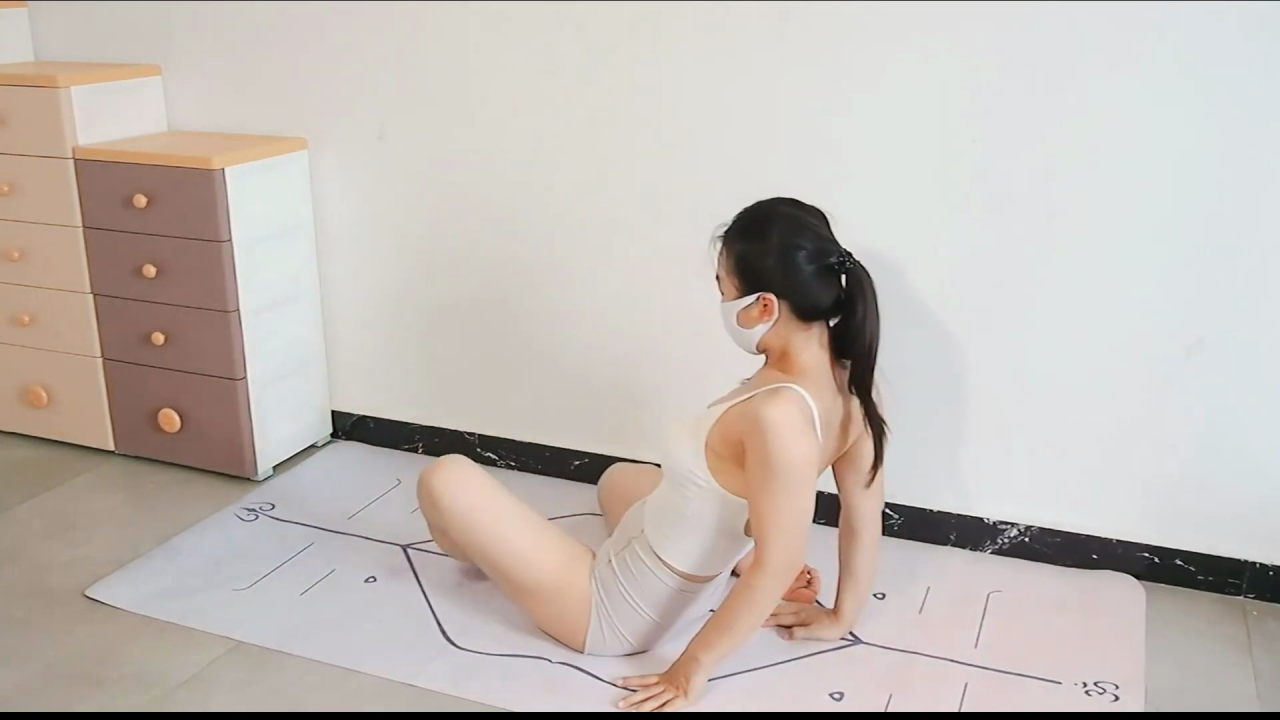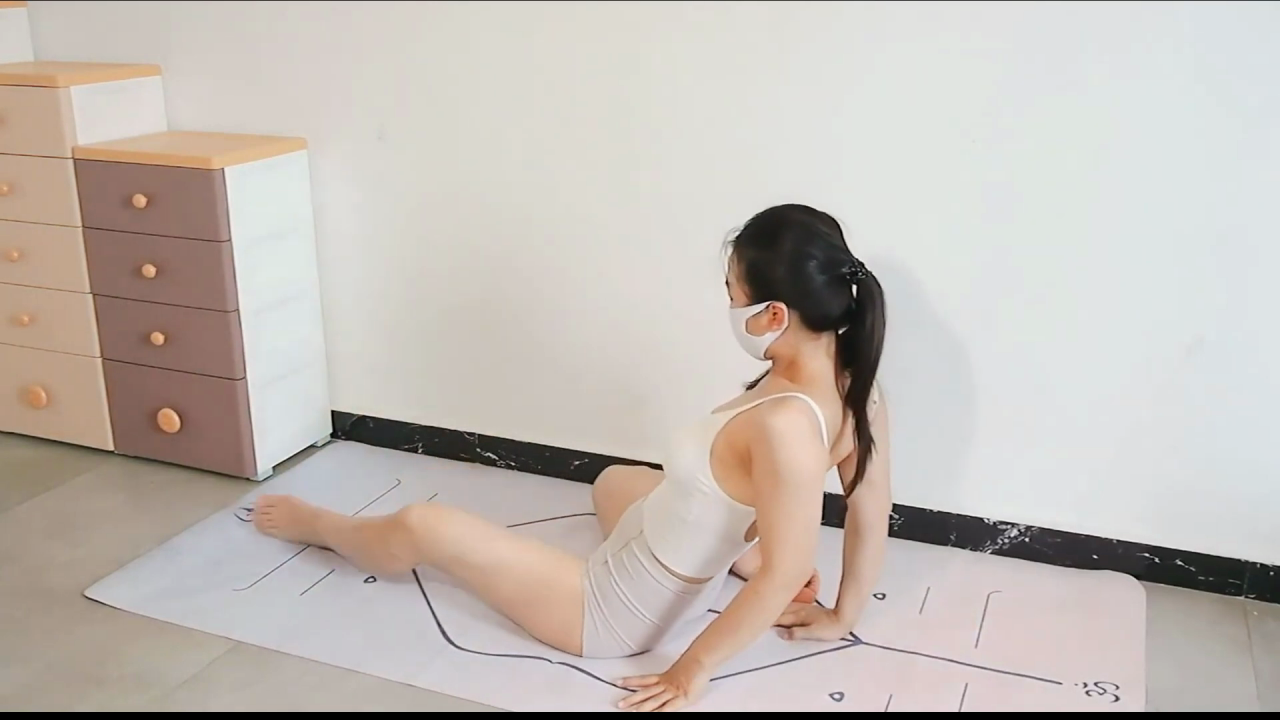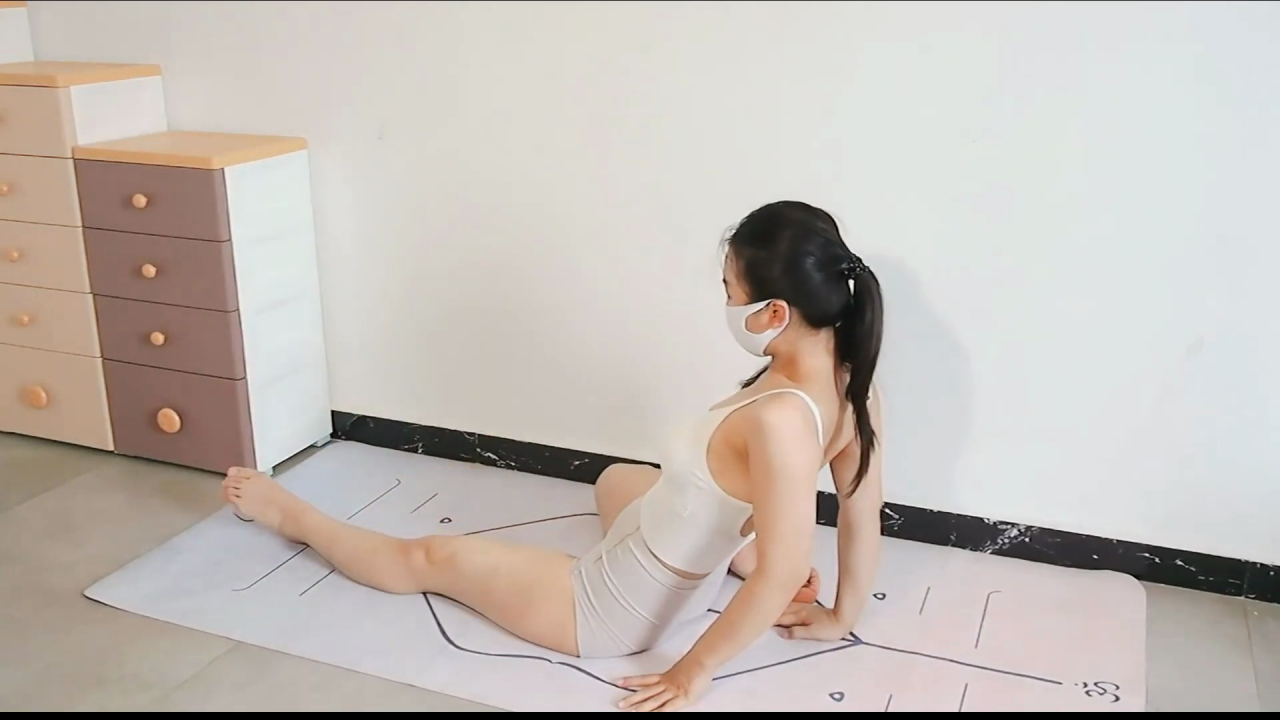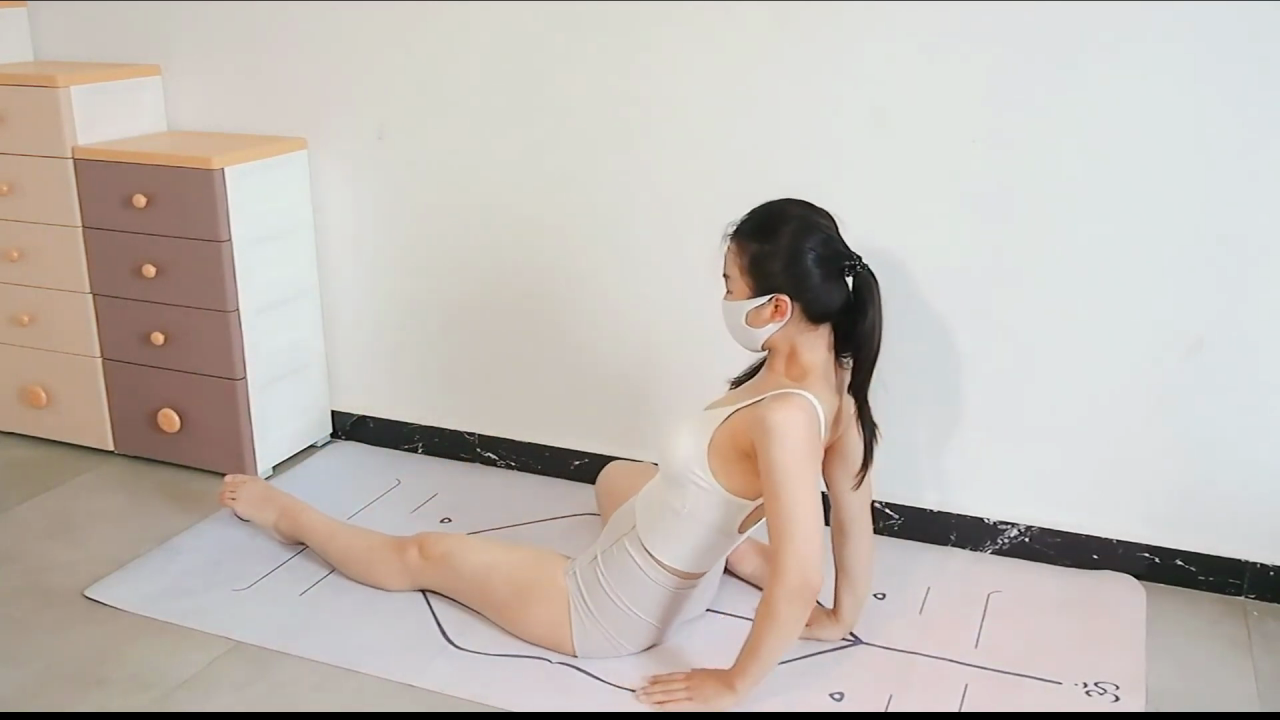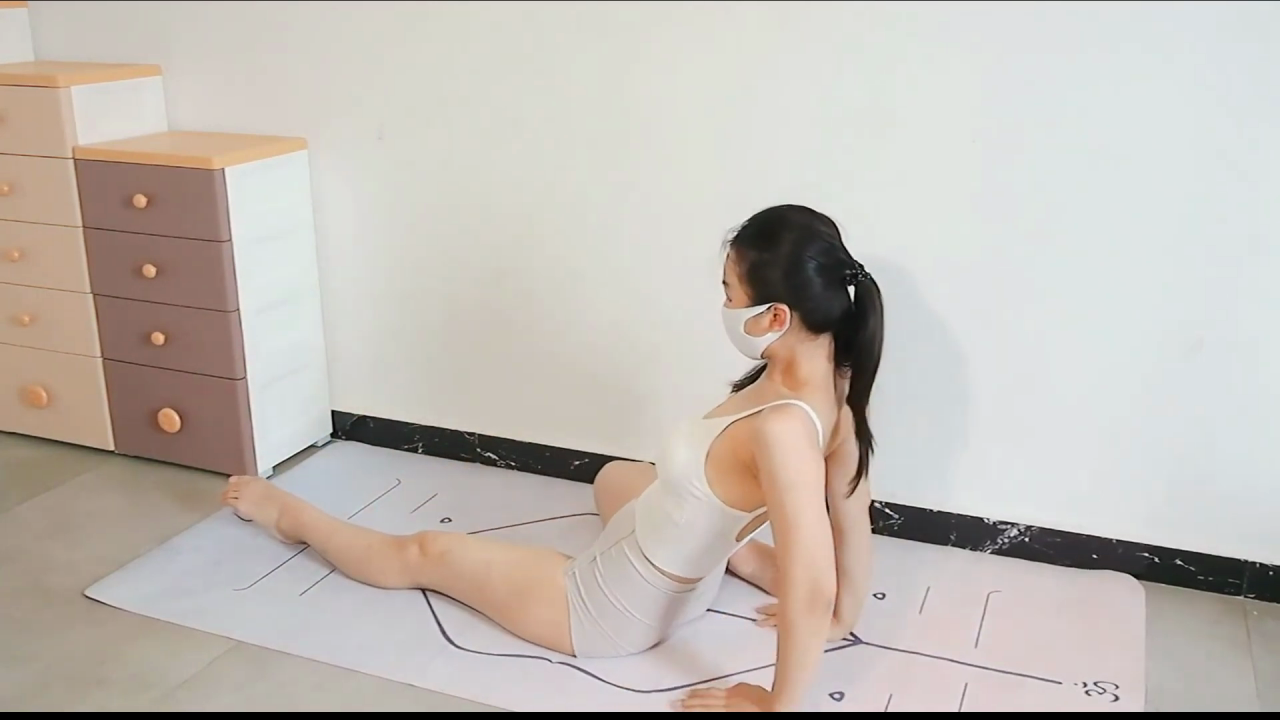
dt=0.4s
person 1, frame 1
left shoulder: (779, 415)
right shoulder: (848, 380)
left elbow: (778, 567)
right elbow: (864, 506)
left wrist: (691, 669)
right wrist: (841, 614)
left hip: (615, 612)
right hip: (688, 585)
left knee: (446, 479)
right knee: (618, 478)
left ankle: (476, 551)
person 1, frame 2
left shoulder: (786, 425)
right shoulder: (852, 385)
left elbow: (784, 575)
right elbow: (872, 507)
left wrist: (692, 671)
right wrist: (840, 614)
left hip: (616, 614)
right hip: (673, 577)
left knee: (424, 525)
right knee: (617, 481)
left ankle: (317, 525)
person 1, frame 3
left shoulder: (780, 419)
right shoulder: (848, 380)
left elbow: (781, 577)
right elbow: (863, 511)
left wrist: (694, 670)
right wrist: (840, 615)
left hip: (617, 611)
right hip: (686, 580)
left knee: (432, 559)
right knee: (616, 479)
left ankle: (291, 515)
person 1, frame 4
left shoulder: (784, 418)
right shoulder: (836, 376)
left elbow: (800, 580)
right elbow: (853, 506)
left wrist: (735, 683)
right wrist: (842, 615)
left hip: (615, 611)
right hip: (682, 579)
left knee: (427, 556)
right knee: (618, 477)
left ankle: (291, 517)
right ankle: (751, 560)
person 1, frame 5
left shoulder: (783, 429)
right shoulder: (833, 381)
left elbow: (814, 591)
right elbow: (852, 509)
left wrist: (777, 704)
right wrist: (843, 617)
left hip: (613, 610)
right hip: (681, 581)
left knee: (426, 553)
right knee: (617, 476)
left ankle: (292, 517)
right ankle: (757, 559)
